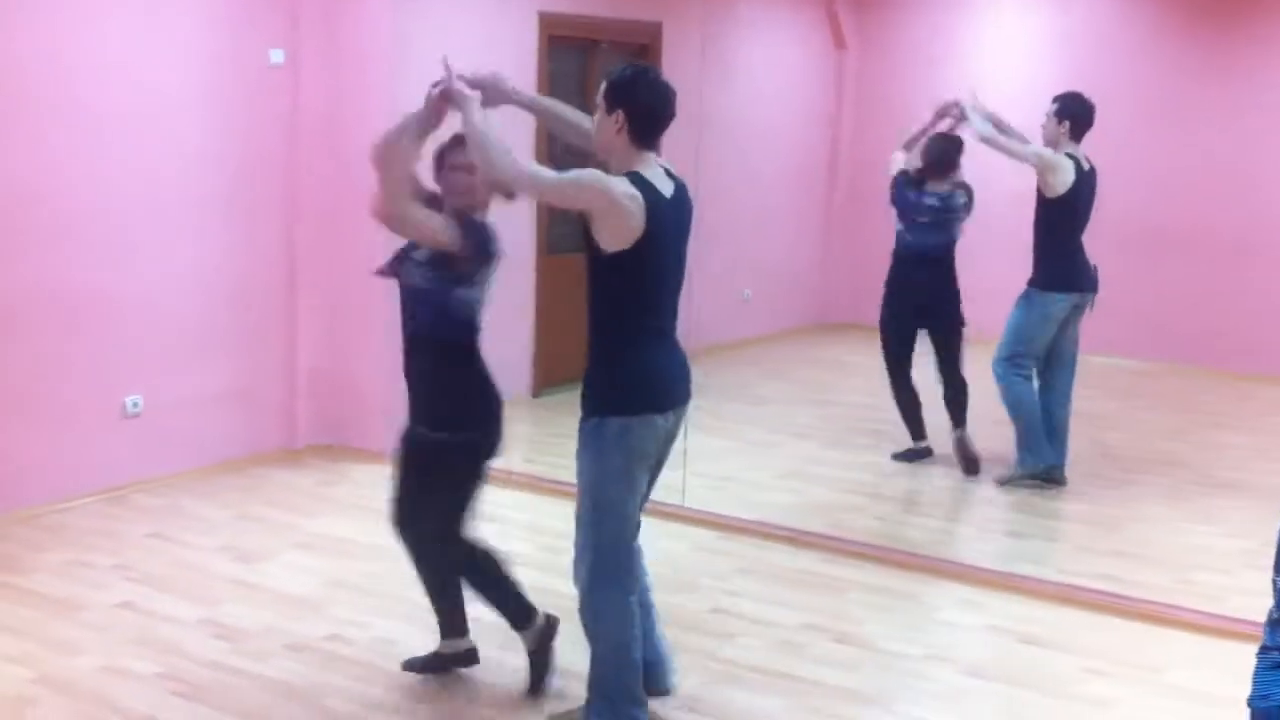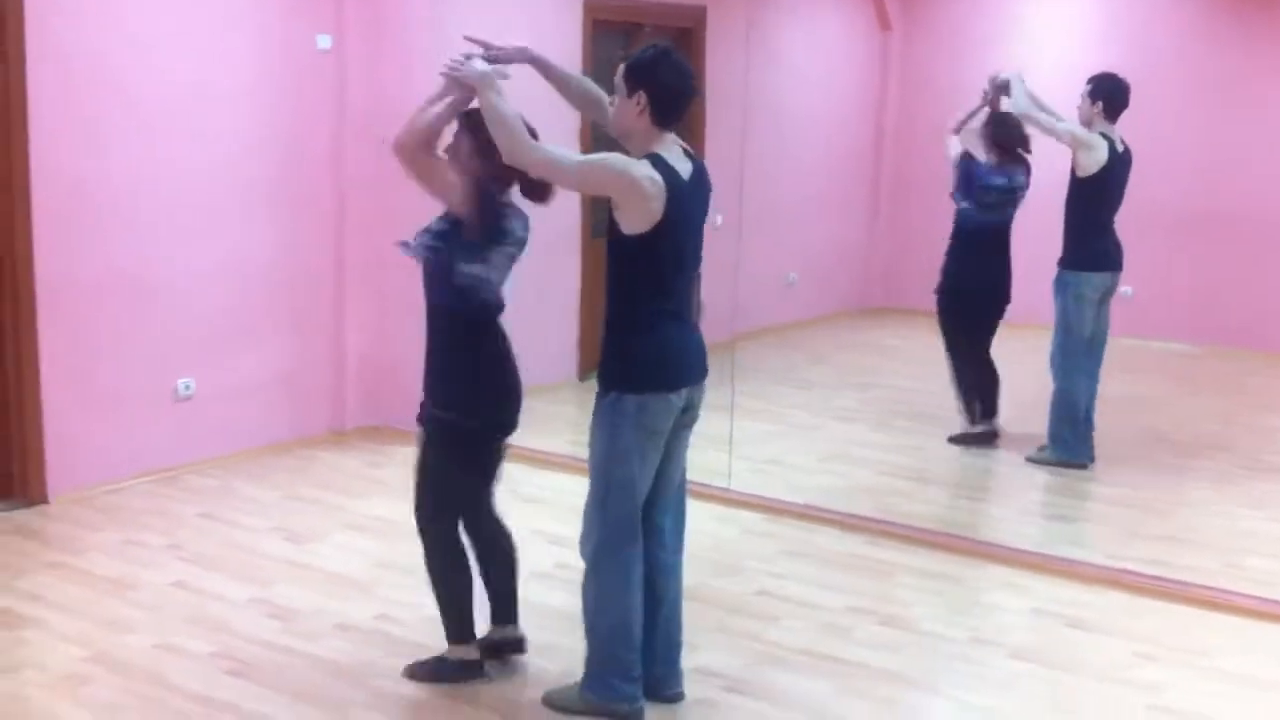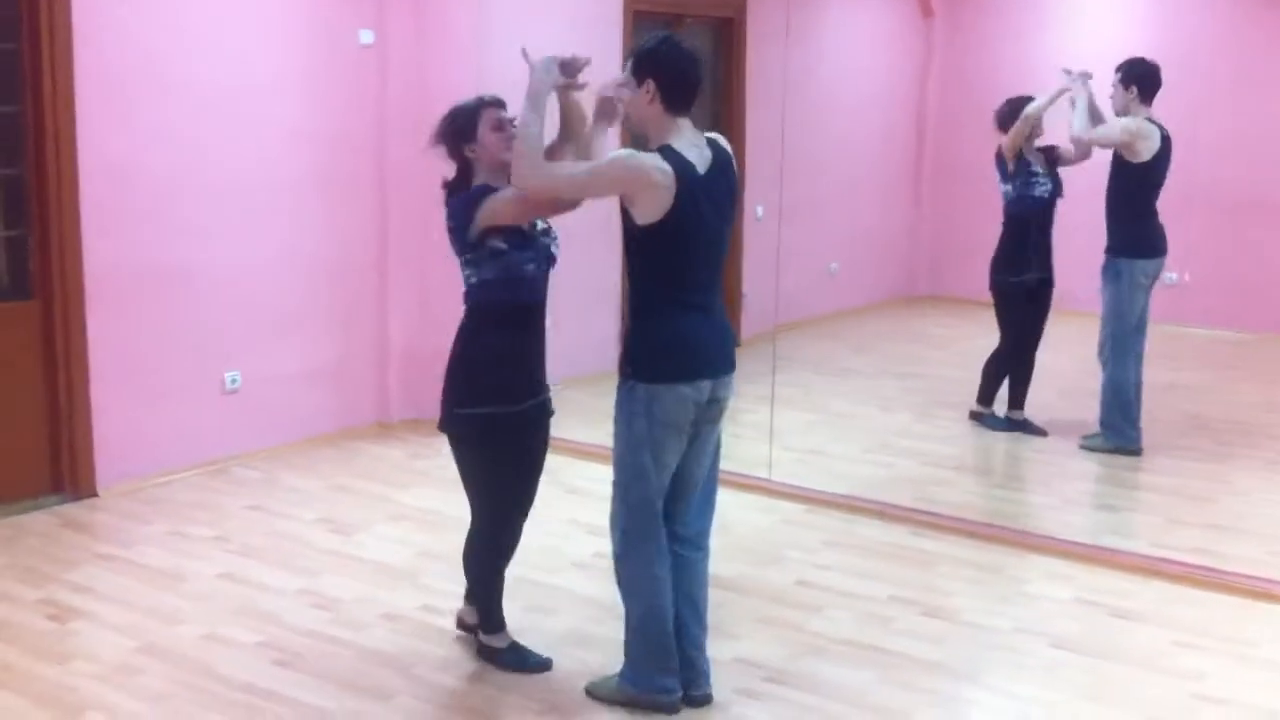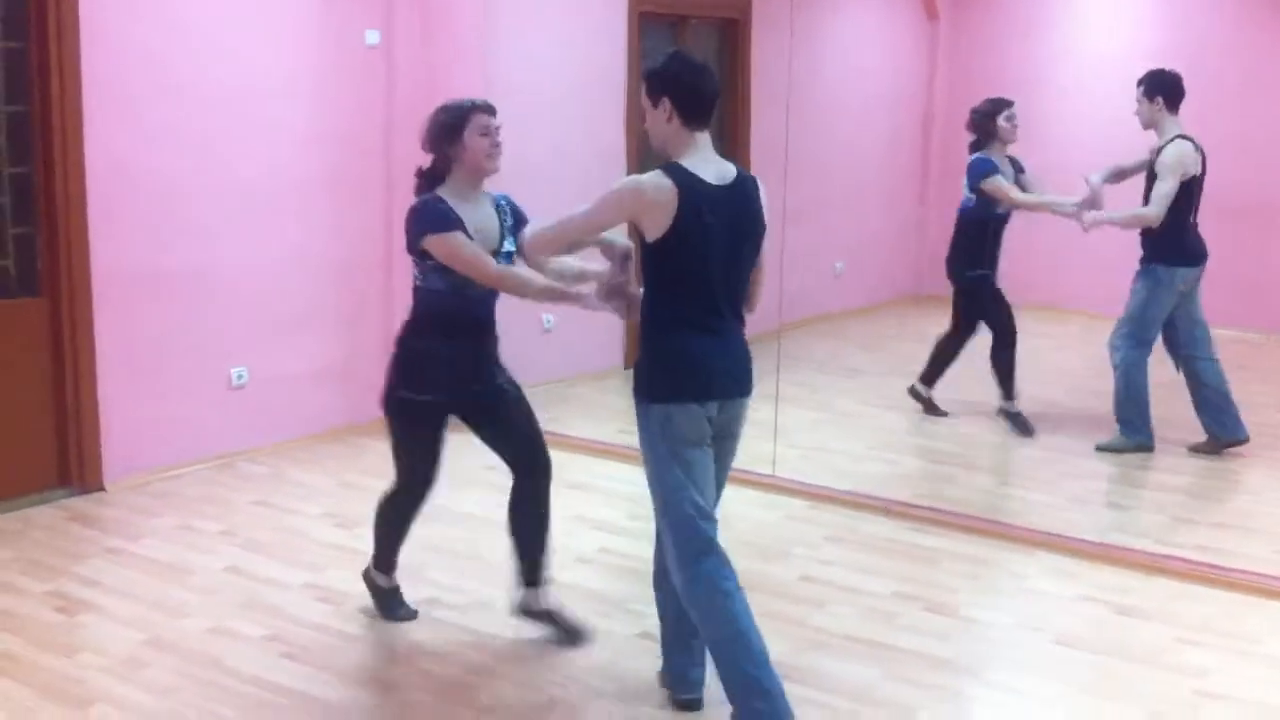
dt=0.5s
person 1, frame 1
left shoulder: (609, 195)
right shoulder: (671, 186)
left elbow: (500, 169)
right elbow: (593, 136)
left wrist: (469, 104)
right wrist: (514, 95)
left hip: (625, 399)
right hip: (666, 388)
left knee: (604, 556)
right knee: (614, 541)
right ankle: (647, 664)
person 1, frame 2
left shoulder: (632, 177)
right shoulder: (687, 163)
left elbow: (521, 152)
right elbow: (603, 112)
left wrist: (485, 84)
right wrist: (531, 59)
left hip: (639, 378)
right hip: (683, 371)
left knee: (611, 537)
right knee: (659, 529)
person 1, frame 3
left shoulder: (638, 169)
right shoulder: (721, 155)
left elbow: (529, 178)
left wrist: (537, 92)
right wrist: (633, 112)
left hip: (659, 371)
right hip: (713, 364)
left knee: (640, 526)
right knee: (686, 525)
person 1, frame 4
left shoulder: (649, 191)
right shoulder: (752, 191)
left elbow: (538, 243)
left hip: (674, 390)
right hip: (732, 382)
left knee: (696, 554)
right knee: (684, 532)
person 2, frame 1
left shoulder: (463, 238)
right shoulder: (443, 232)
left elbow: (390, 195)
left wrist: (428, 117)
right wrist: (430, 116)
left hip: (449, 415)
right hip: (440, 413)
left knee: (434, 531)
right knee: (417, 526)
left ankle: (531, 624)
right ankle: (454, 639)
person 2, frame 2
left shoulder: (477, 210)
right shoulder: (508, 215)
left elbow: (409, 144)
left wrist: (459, 91)
right wrist: (467, 92)
left hip: (469, 397)
right hip: (462, 389)
left knee: (437, 518)
right knee: (475, 513)
left ankle: (464, 649)
right ankle: (503, 630)
person 2, frame 3
left shoulder: (518, 189)
right shoulder: (471, 203)
left elbow: (572, 139)
right elbow: (560, 197)
left wrist: (568, 93)
right wrist: (593, 141)
left hip: (525, 377)
right hip: (480, 382)
left knee: (513, 507)
right knee: (494, 511)
left ankle: (476, 611)
right ankle: (491, 633)
person 2, frame 4
left shoulder: (504, 209)
right shoulder: (427, 214)
left elbow: (546, 265)
right elbow: (495, 277)
left wrist: (604, 271)
right wrist: (579, 297)
left hip: (481, 364)
right hip: (424, 369)
left knee: (534, 468)
right knee: (414, 486)
left ankle: (534, 595)
right ankle: (381, 575)
person 3, frame 1
left shoulder: (1054, 163)
right shoulder: (1084, 168)
left elbow: (989, 138)
right elbow: (1022, 144)
left wrist: (972, 109)
right wrist: (988, 113)
left hip: (1052, 286)
right hip: (1078, 284)
left knee: (1011, 365)
right knee: (1057, 377)
left ankle: (1037, 455)
right ankle: (1050, 463)
person 3, frame 2
left shoulder: (1087, 142)
right shoulder: (1120, 149)
left elbow: (1026, 112)
right elbow: (1061, 124)
left wrist: (1015, 84)
right wrist: (1027, 92)
left hip: (1082, 266)
right hip: (1105, 263)
left knee: (1069, 358)
right knee: (1086, 359)
left ankle: (1068, 448)
right ankle: (1076, 441)
person 3, frame 3
left shoulder: (1137, 129)
right shoulder: (1153, 133)
left elbow: (1080, 135)
right elbow: (1102, 137)
left wrist: (1079, 97)
right wrist: (1086, 96)
left hip: (1131, 253)
right hip: (1143, 250)
left knee: (1116, 345)
right knee: (1127, 344)
left ankle: (1120, 434)
right ankle: (1122, 427)
person 3, frame 4
left shoulder: (1177, 152)
right shoulder: (1170, 148)
left elbow: (1153, 215)
right elbow: (1130, 168)
left wrist: (1103, 218)
right wrist: (1102, 180)
left hip: (1168, 264)
right hip: (1181, 261)
left knee: (1127, 344)
right knee: (1192, 349)
left ankle: (1135, 432)
right ankle: (1225, 428)
person 4, frame 1
left shoulder: (906, 187)
right shoulder: (961, 196)
left elbow: (901, 156)
left wrist: (936, 124)
right wrist: (944, 127)
left hip: (903, 296)
right hip: (942, 297)
left knee: (898, 369)
right knee: (950, 371)
left ankle: (920, 442)
right ankle: (962, 443)
person 4, frame 2
left shoulder: (968, 166)
right shoulder: (1018, 172)
left elbow: (958, 136)
left wrist: (986, 105)
right wrist: (996, 106)
left hip: (959, 273)
right hip: (994, 275)
left knee: (959, 349)
right knee: (977, 350)
left ankle: (978, 424)
right ankle: (984, 423)
person 4, frame 3
left shoulder: (1047, 156)
right shoulder: (1007, 155)
left elbow: (1082, 151)
right elbow: (1029, 118)
right wrist: (1062, 88)
left hip: (1039, 264)
right hip: (1011, 265)
left knee: (1029, 341)
right knee: (1012, 340)
left ankle: (1015, 412)
right ankle: (981, 407)
person 4, frame 4
left shoulder: (1012, 165)
right shoulder: (980, 165)
left elbow: (1036, 199)
right elbow: (1017, 201)
left wrist: (1072, 209)
right wrist: (1071, 204)
left hip: (985, 261)
right hip: (967, 262)
left knee: (962, 330)
right knee: (1005, 328)
left ankle: (923, 386)
right ankle: (1009, 404)
